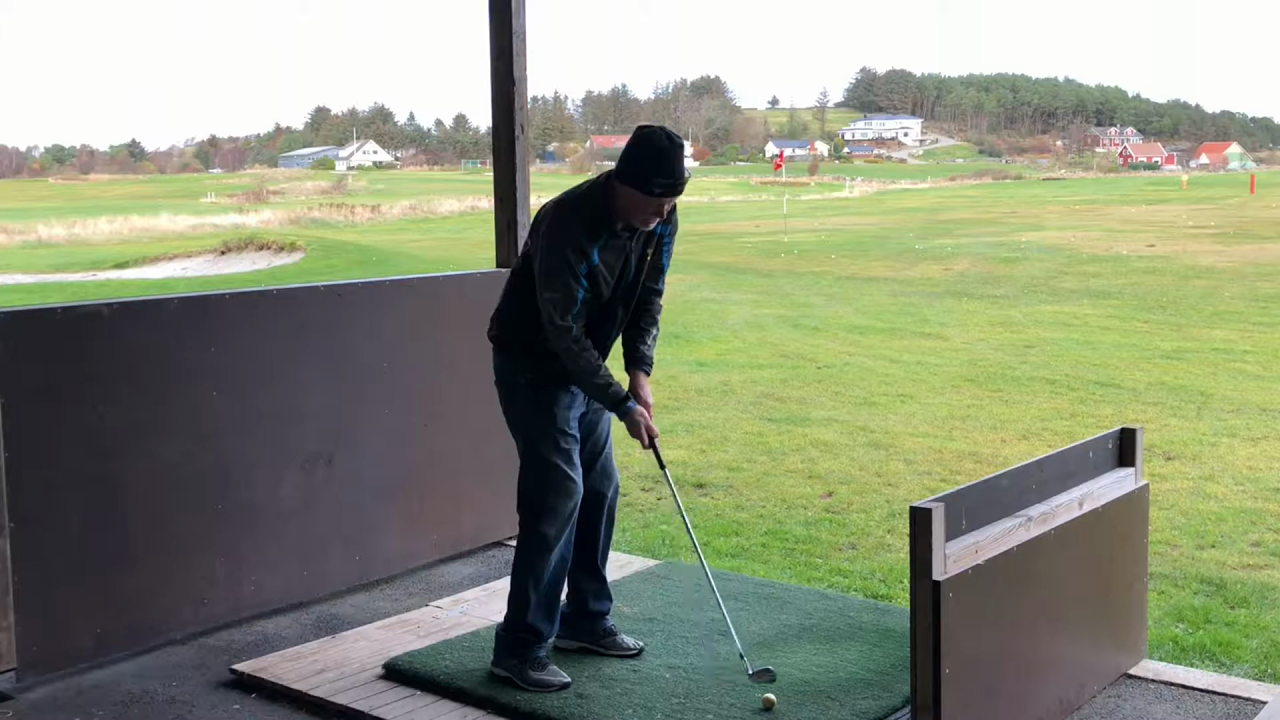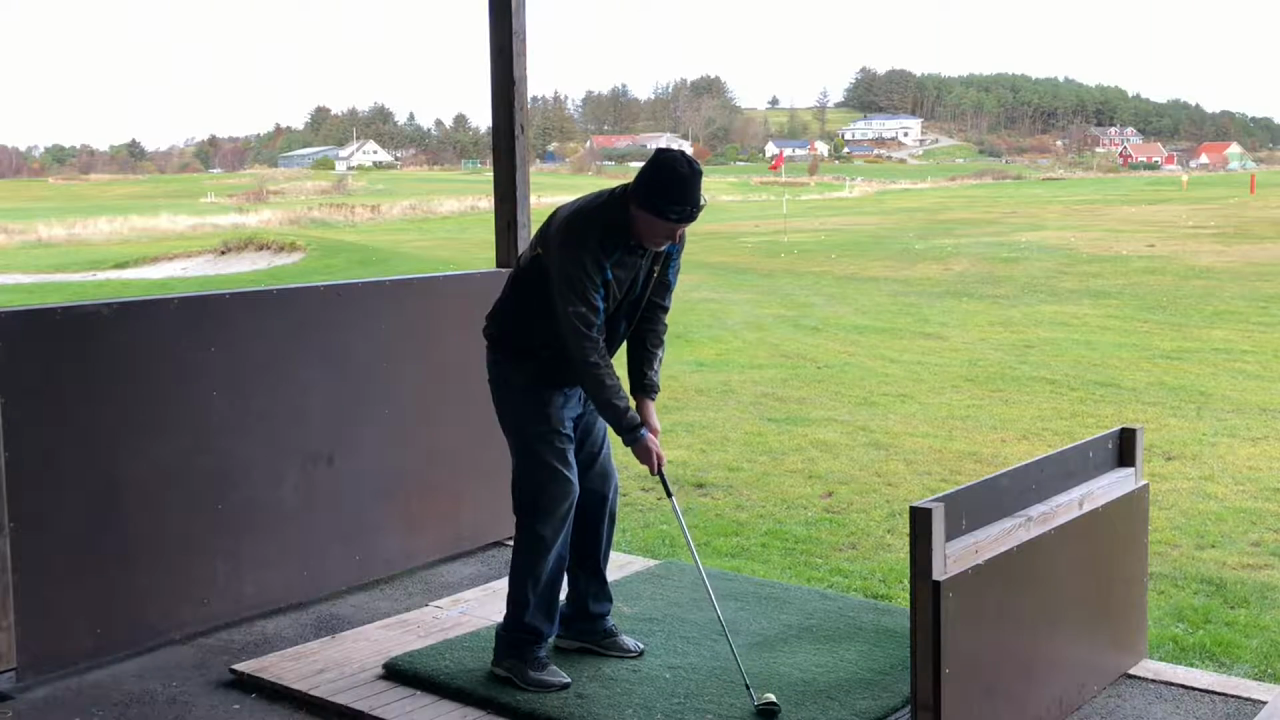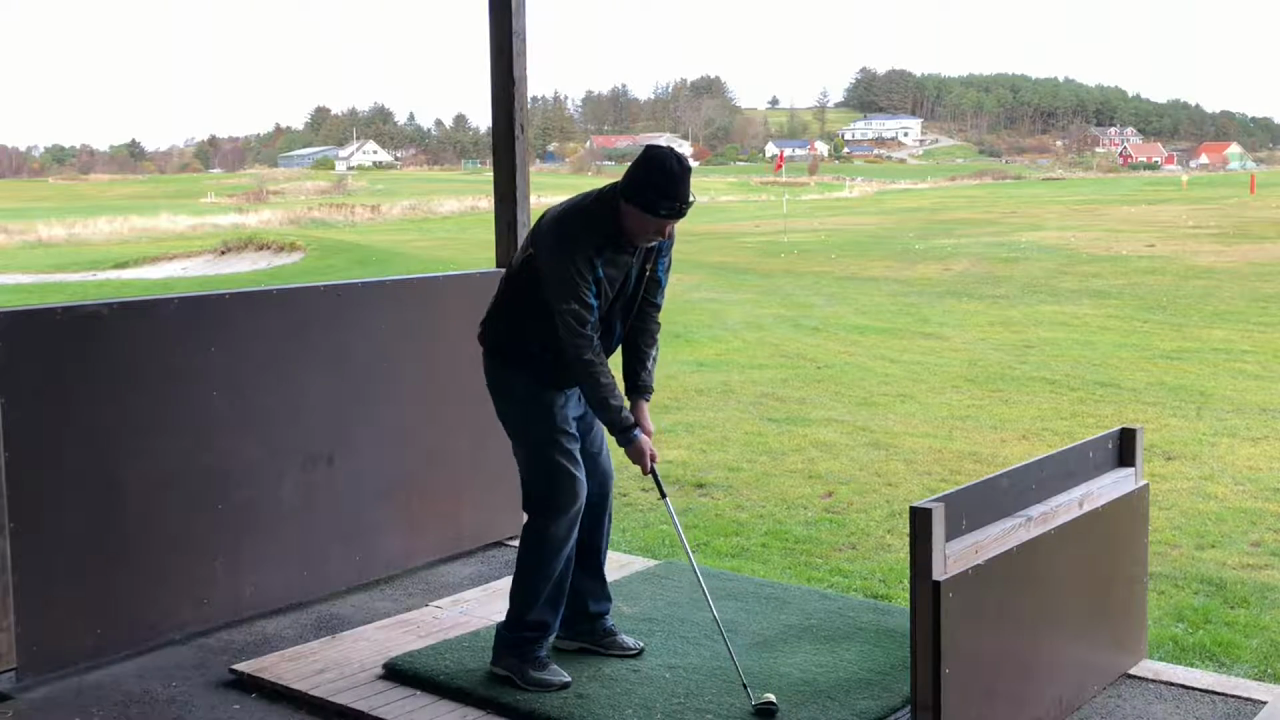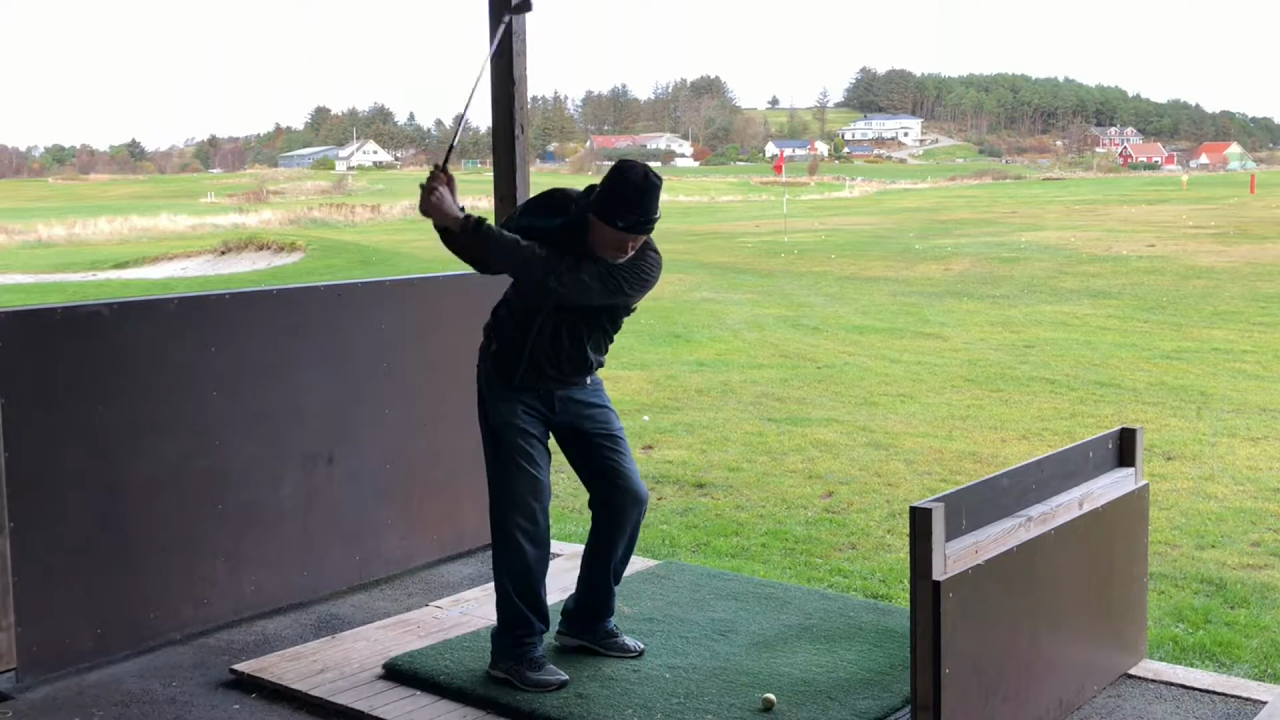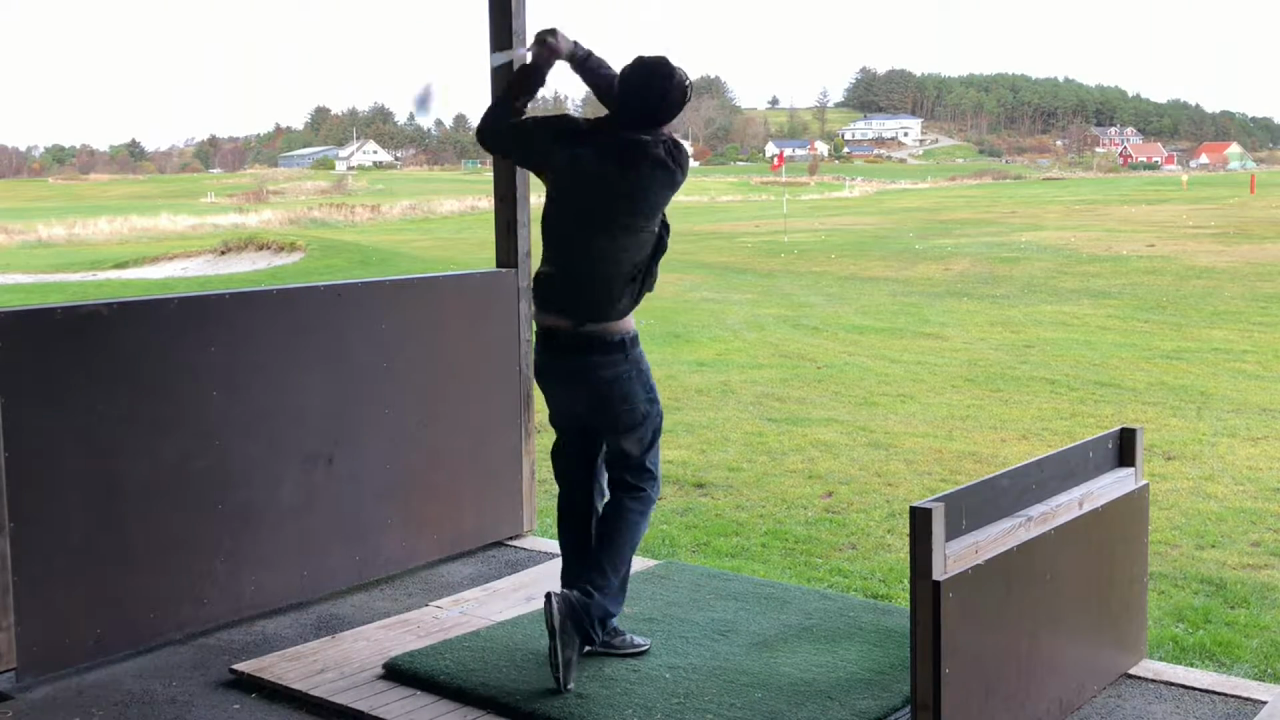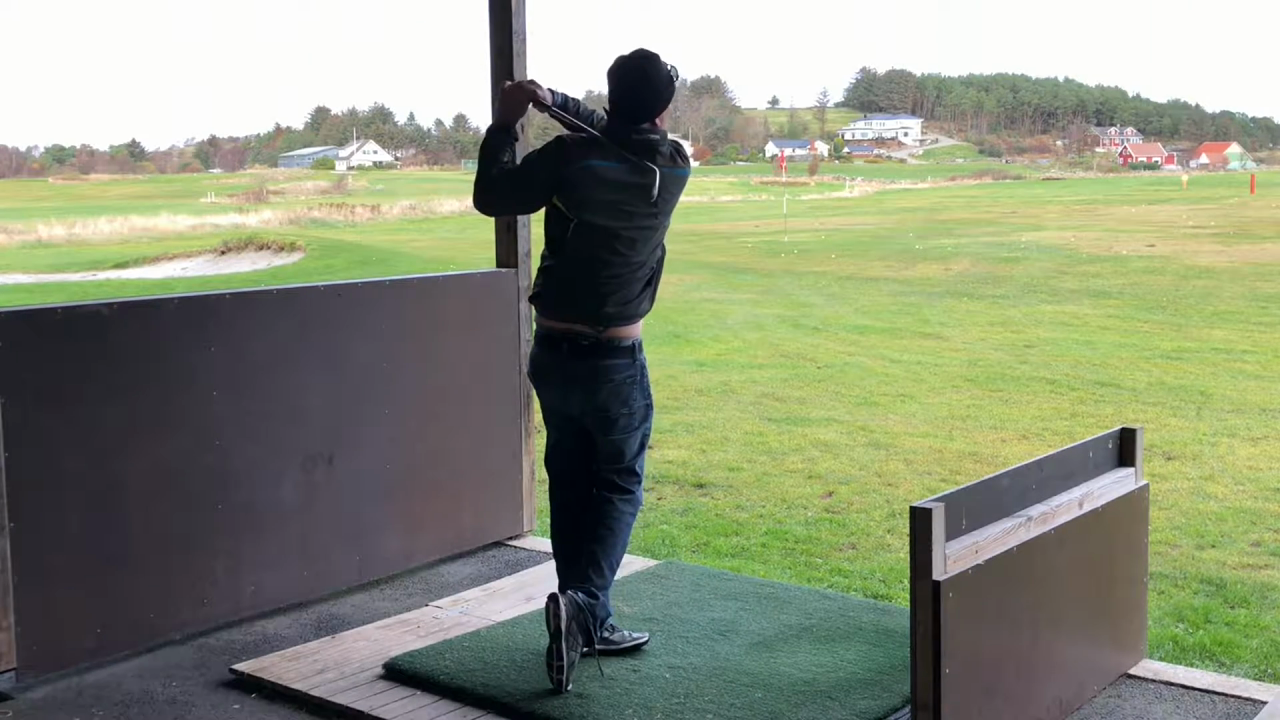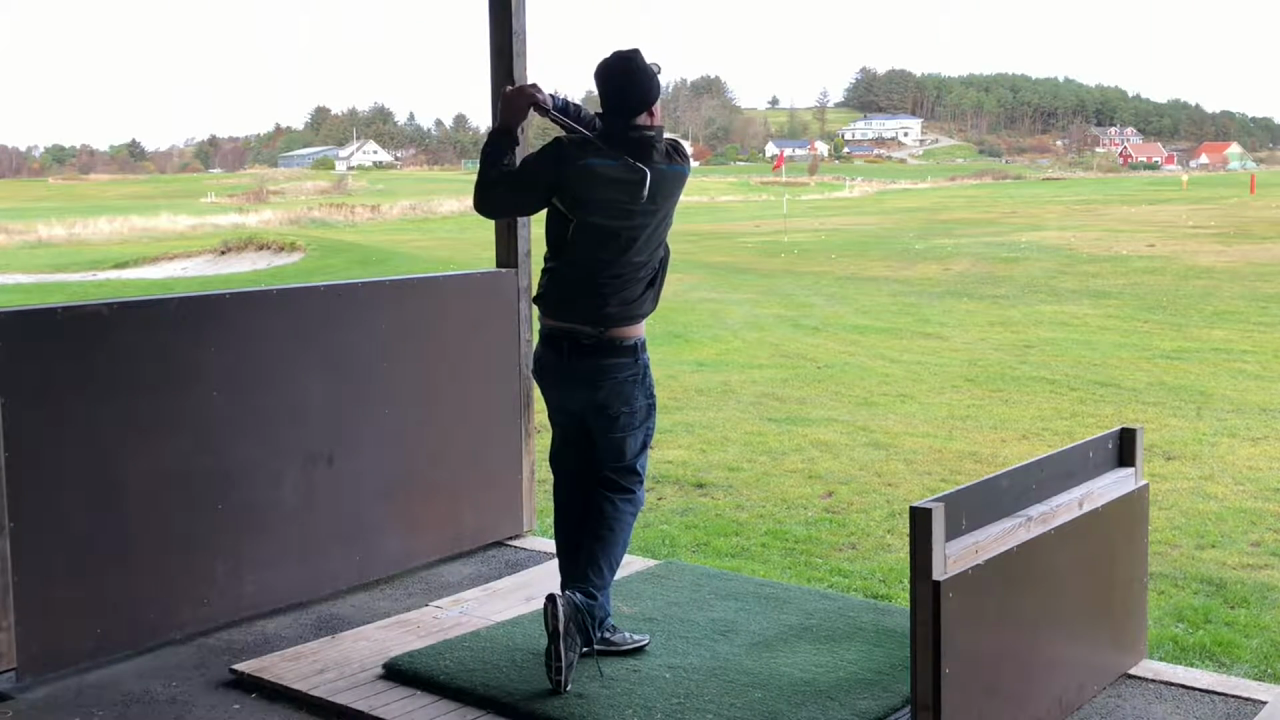
dt=0.7s
person 1, frame 1
left shoulder: (660, 221)
right shoulder: (567, 223)
left elbow: (649, 298)
right elbow: (561, 331)
left wrist: (640, 373)
right wrist: (621, 401)
left hip: (588, 368)
right hip: (534, 368)
left knee: (598, 491)
right knee: (557, 495)
left ankle: (585, 618)
right ankle: (520, 645)
person 1, frame 2
left shoulder: (667, 237)
right shoulder: (580, 235)
left elbow: (652, 317)
right elbow: (585, 344)
left wrist: (645, 397)
right wrist: (632, 430)
left hip: (579, 371)
right hip: (526, 367)
left knee: (598, 491)
right knee: (554, 496)
left ankle: (584, 618)
right ankle: (519, 645)
person 1, frame 3
left shoulder: (656, 236)
right shoulder: (571, 234)
left elbow: (645, 317)
right elbow: (580, 342)
left wrist: (640, 400)
right wrist: (625, 429)
left hip: (572, 372)
right hip: (524, 369)
left knee: (595, 489)
right knee: (562, 495)
left ankle: (584, 618)
right ankle: (520, 644)
person 1, frame 4
left shoulder: (642, 268)
right shoulder: (553, 208)
left elbow: (545, 276)
right elbow: (487, 256)
left wrist: (462, 221)
right wrist: (451, 216)
left hip: (579, 387)
right hip: (509, 381)
left knee: (627, 495)
right knee: (523, 506)
left ankle: (587, 620)
right ankle: (516, 646)
person 1, frame 5
left shoulder: (565, 140)
right shoulder: (669, 163)
left elbow: (491, 134)
right elbow: (639, 113)
left wrist: (540, 68)
right wrist: (577, 55)
left hip: (552, 347)
right hip: (607, 354)
left knee: (581, 482)
right knee: (634, 485)
left ankle: (589, 620)
right ankle: (586, 606)
person 1, frame 6
left shoulder: (567, 157)
right shoulder: (673, 167)
left elbow: (490, 198)
left wrist: (504, 123)
right wrist: (553, 101)
left hip: (553, 352)
right hip: (614, 359)
left knee: (571, 485)
right knee: (619, 486)
left ankle: (589, 618)
right ankle: (583, 604)
person 1, frame 7
left shoulder: (566, 158)
right shoulder: (673, 165)
left elbow: (491, 200)
left wrist: (505, 127)
right wrist: (555, 106)
left hip: (557, 352)
right hip: (617, 359)
left knee: (575, 483)
right knee: (620, 486)
left ankle: (587, 620)
right ankle: (582, 605)
